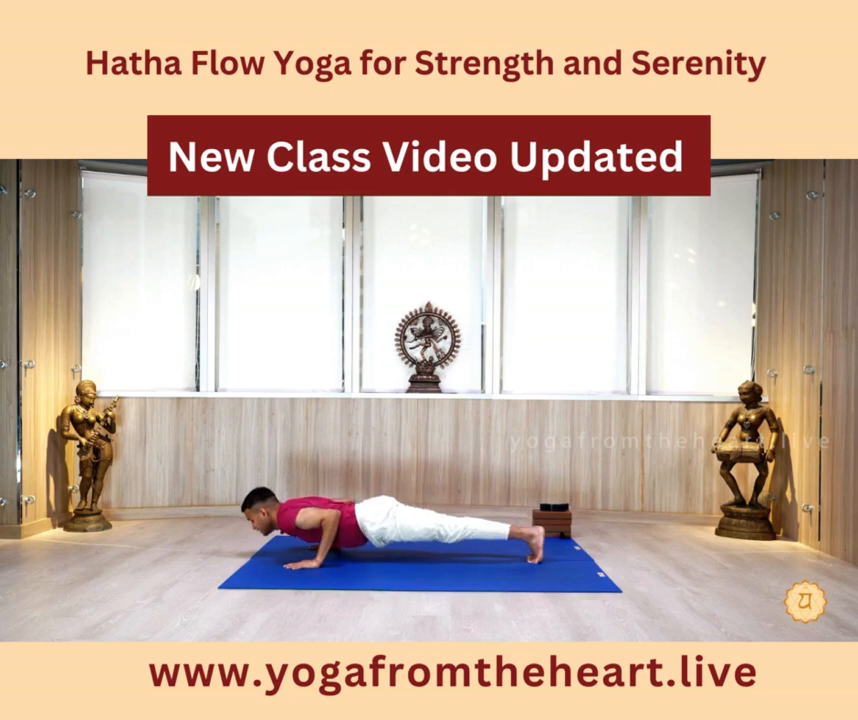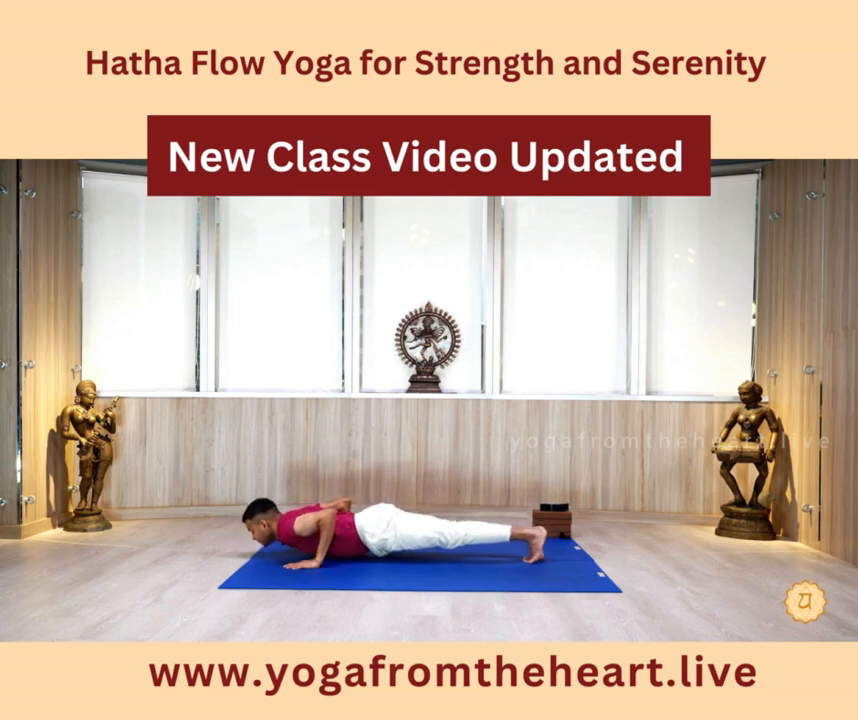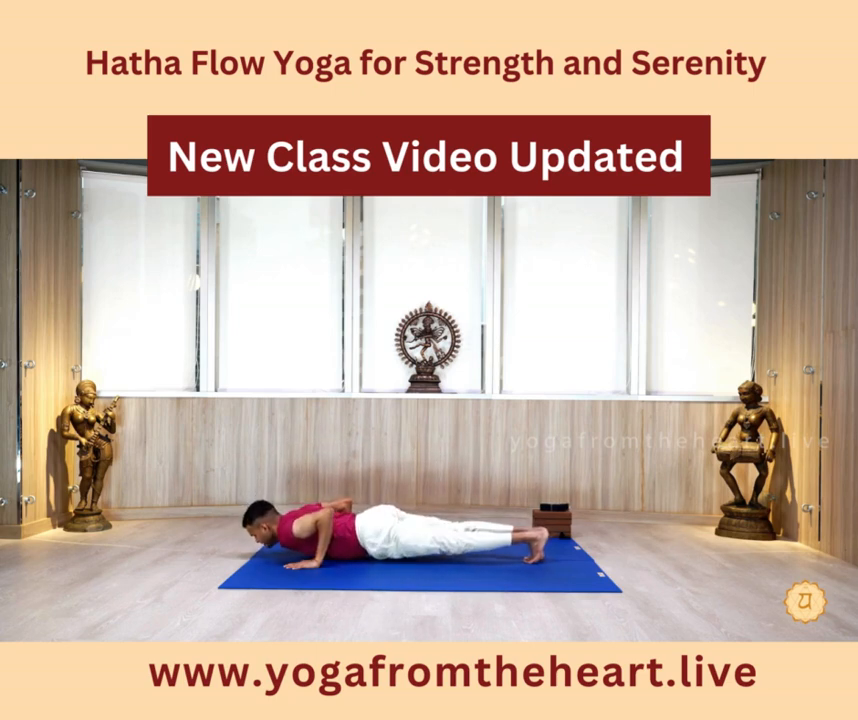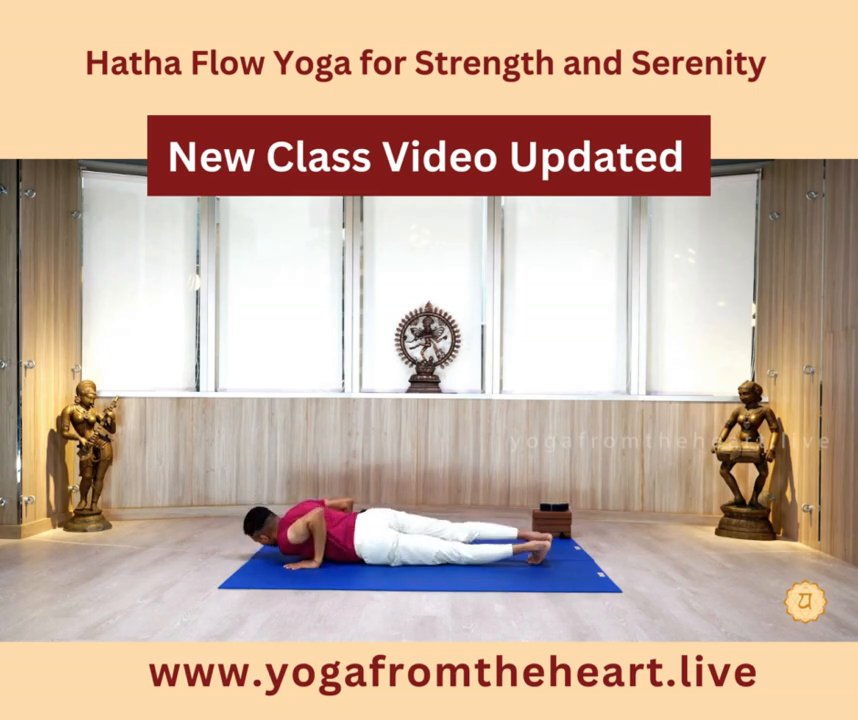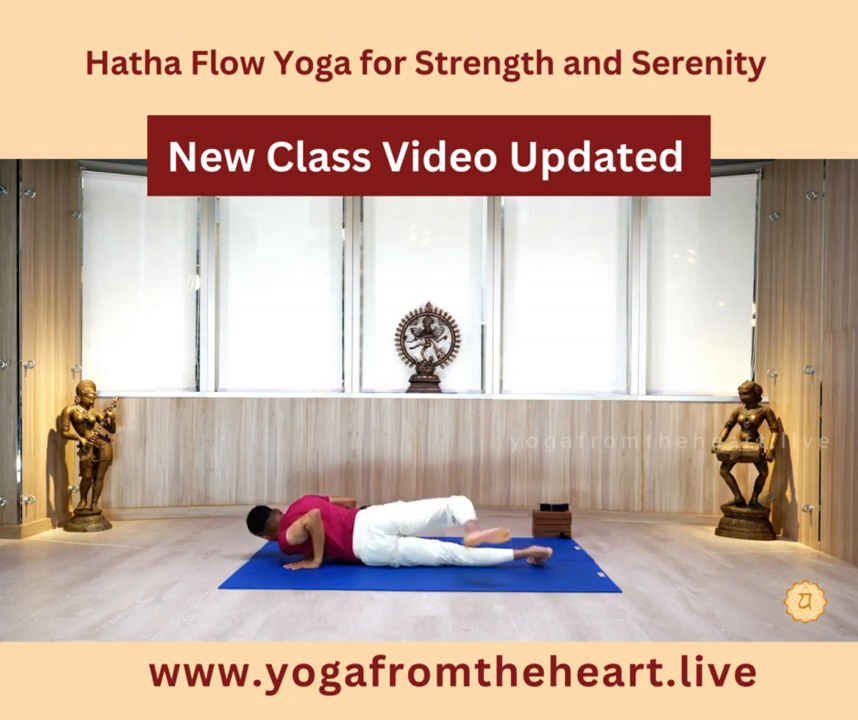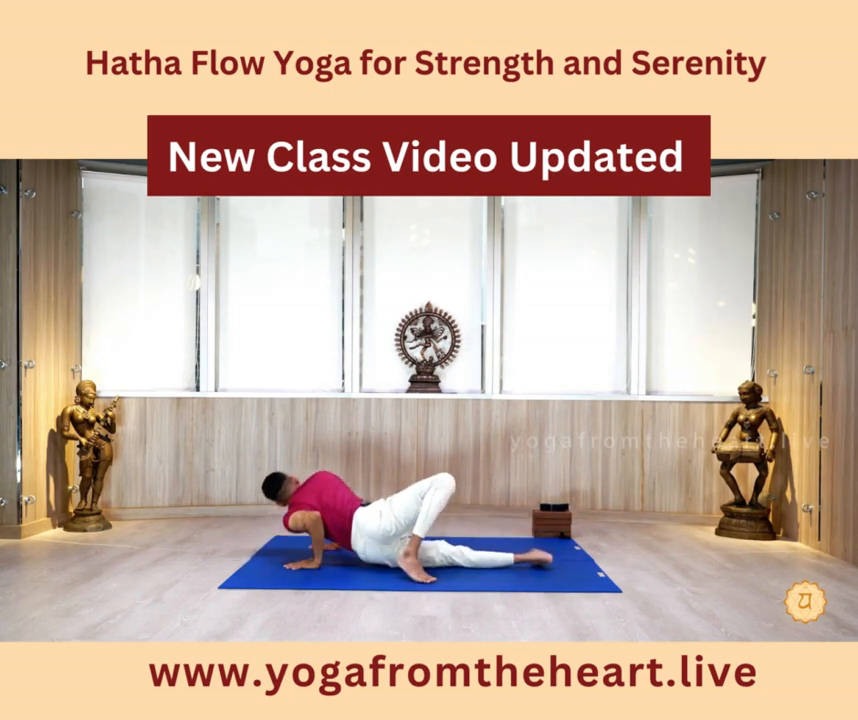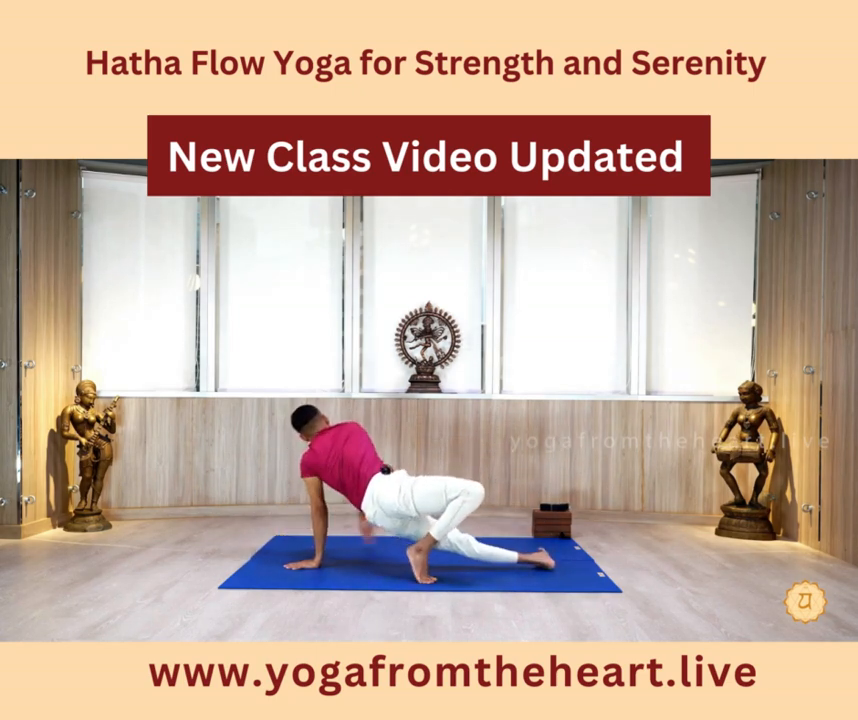
dt=0.7s
person 1, frame 1
left shoulder: (287, 517)
right shoulder: (295, 506)
left elbow: (333, 515)
left wrist: (318, 559)
right wrist: (333, 543)
left hip: (375, 521)
right hip: (376, 511)
left knee: (447, 530)
right knee: (449, 526)
left ankle: (527, 533)
right ankle: (526, 531)
person 1, frame 2
left shoulder: (287, 528)
right shoulder: (296, 517)
left elbow: (328, 515)
right elbow: (344, 502)
left wrist: (318, 559)
right wrist: (336, 541)
left hip: (375, 530)
right hip: (376, 518)
left knee: (449, 535)
right knee: (451, 529)
left ankle: (529, 534)
right ankle: (529, 532)
person 1, frame 3
left shoulder: (288, 532)
right shoulder: (298, 515)
left elbow: (326, 515)
right elbow: (345, 503)
left wrist: (317, 559)
left hip: (377, 536)
right hip: (378, 517)
left knee: (452, 543)
right knee: (457, 530)
left ankle: (530, 537)
right ankle: (530, 530)
person 1, frame 4
left shoulder: (286, 541)
right shoulder: (299, 509)
left elbow: (317, 517)
right elbow: (347, 502)
left wrist: (317, 559)
left hip: (375, 546)
right hip: (377, 517)
left knee: (454, 552)
right knee: (459, 531)
left ankle: (529, 546)
right ankle: (532, 534)
person 1, frame 5
left shoulder: (287, 540)
right shoulder: (302, 502)
left elbow: (312, 519)
right elbow: (349, 501)
left wrist: (316, 559)
left hip: (371, 550)
right hip: (375, 517)
left knee: (452, 554)
right knee: (456, 502)
left ankle: (523, 553)
right ankle: (473, 531)
person 1, frame 6
left shoulder: (291, 517)
right shoulder: (320, 476)
left elbow: (313, 518)
left wrist: (317, 558)
left hip: (368, 547)
right hip: (373, 522)
left knee: (451, 553)
person 1, frame 7
left shoulder: (308, 460)
right shoulder: (352, 428)
left elbow: (318, 509)
left wrist: (317, 558)
left hip: (377, 512)
right hip: (389, 489)
left knee: (458, 541)
right knee: (473, 491)
left ankle: (527, 558)
